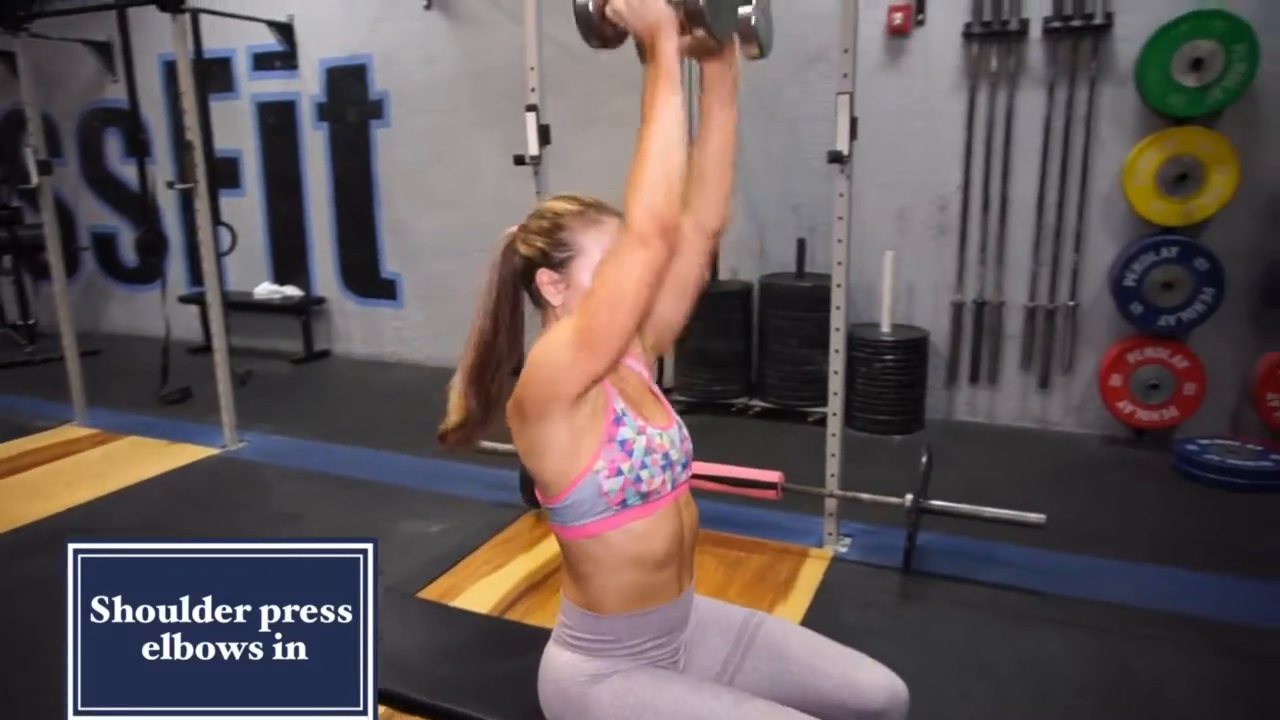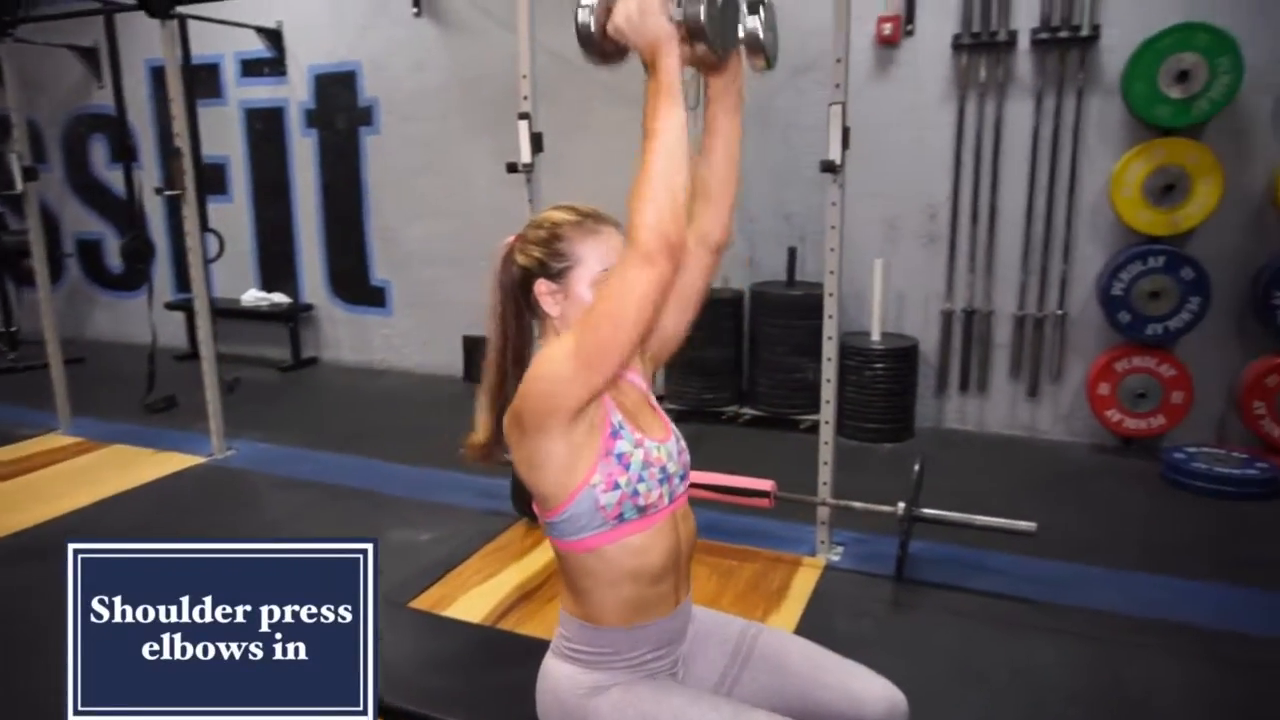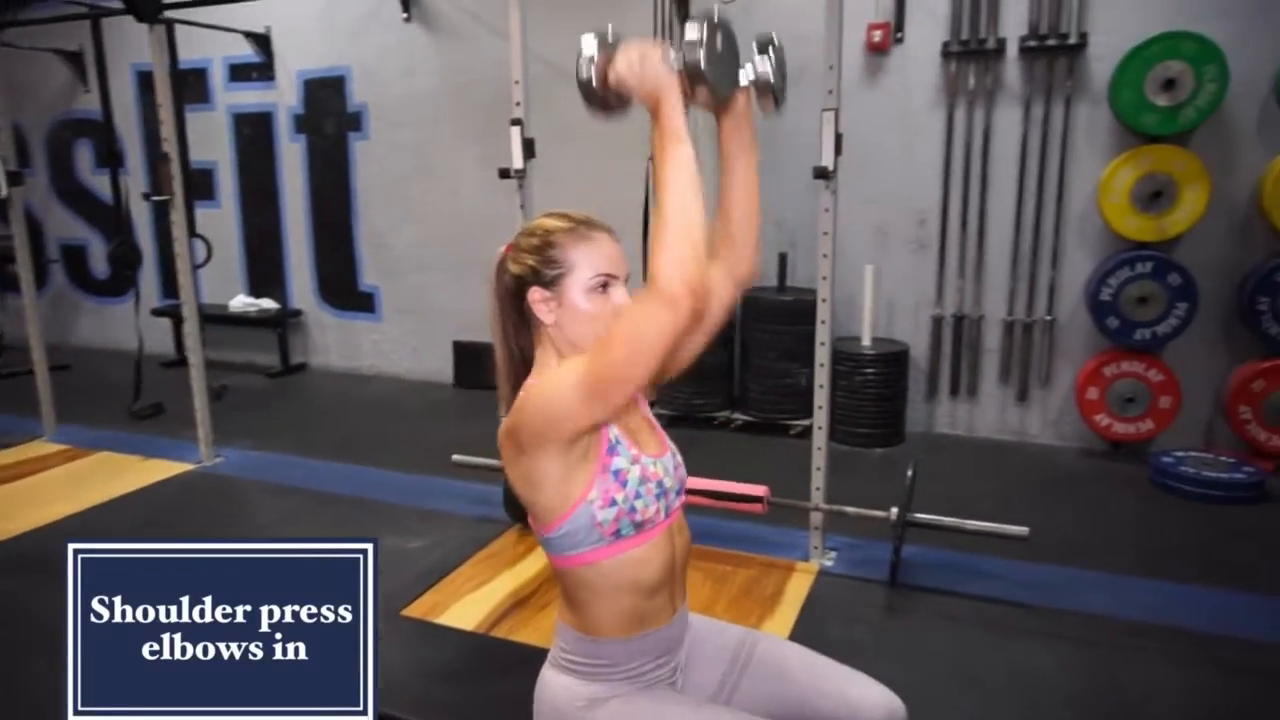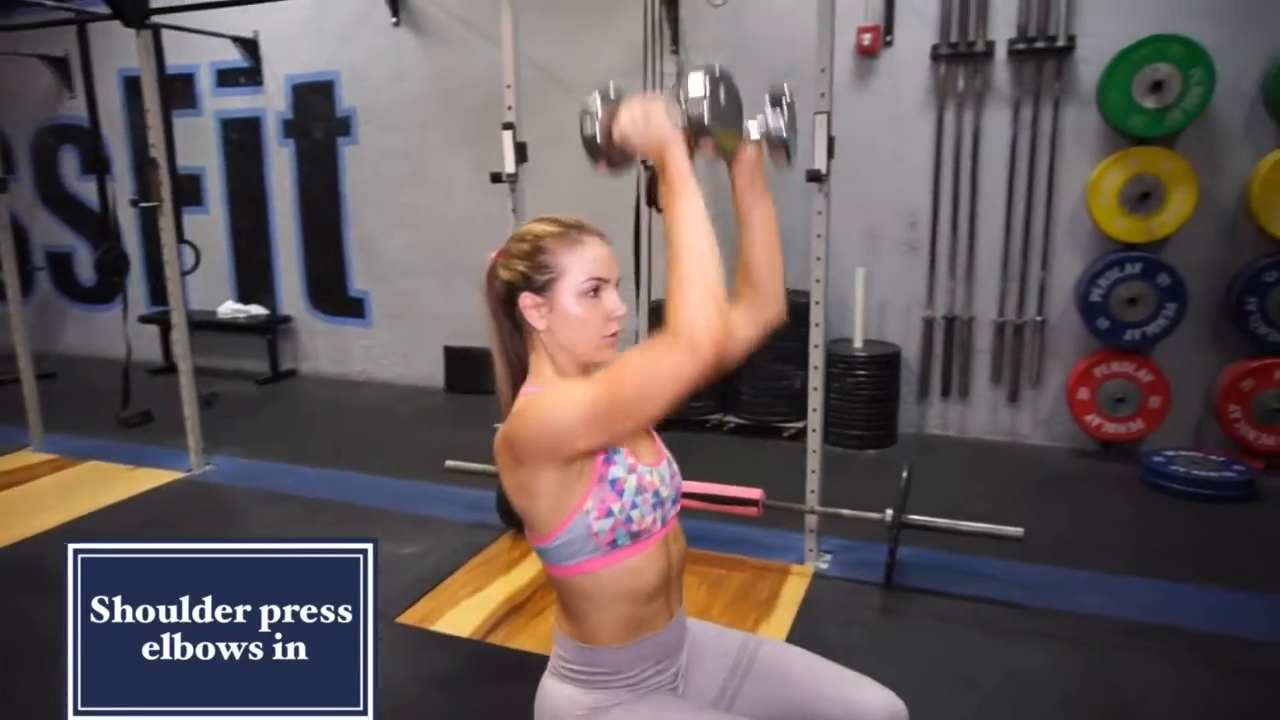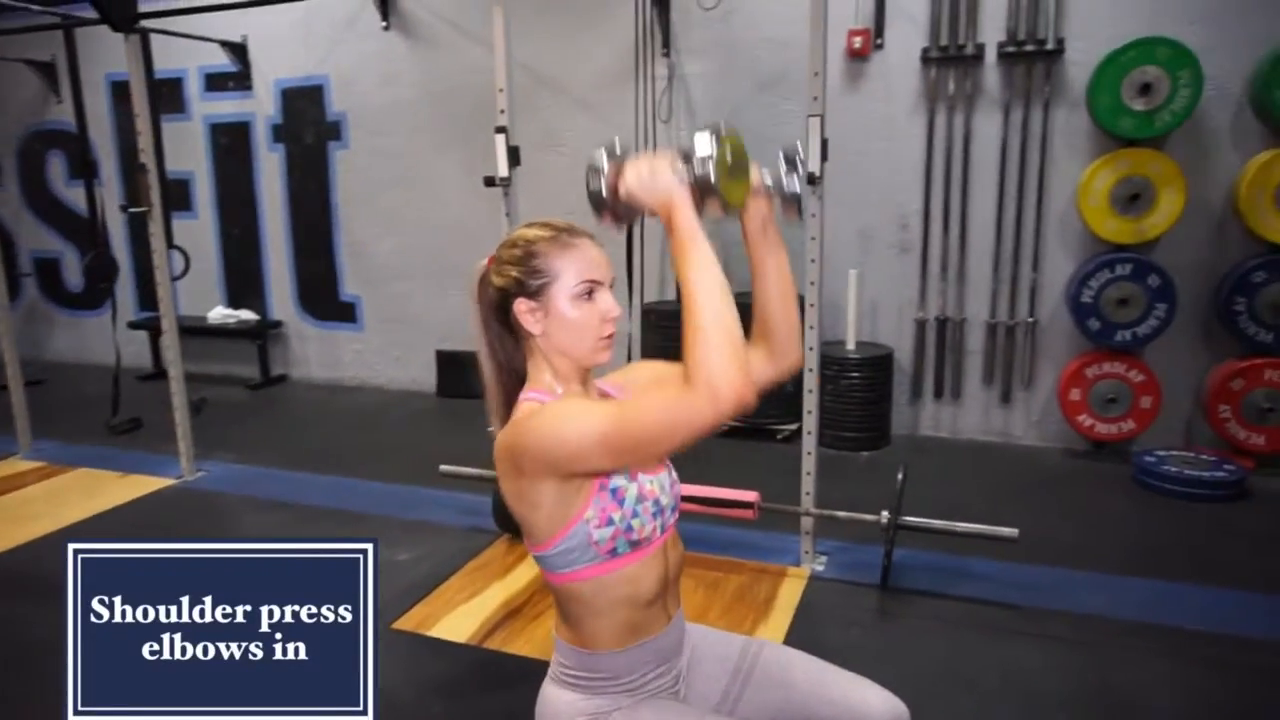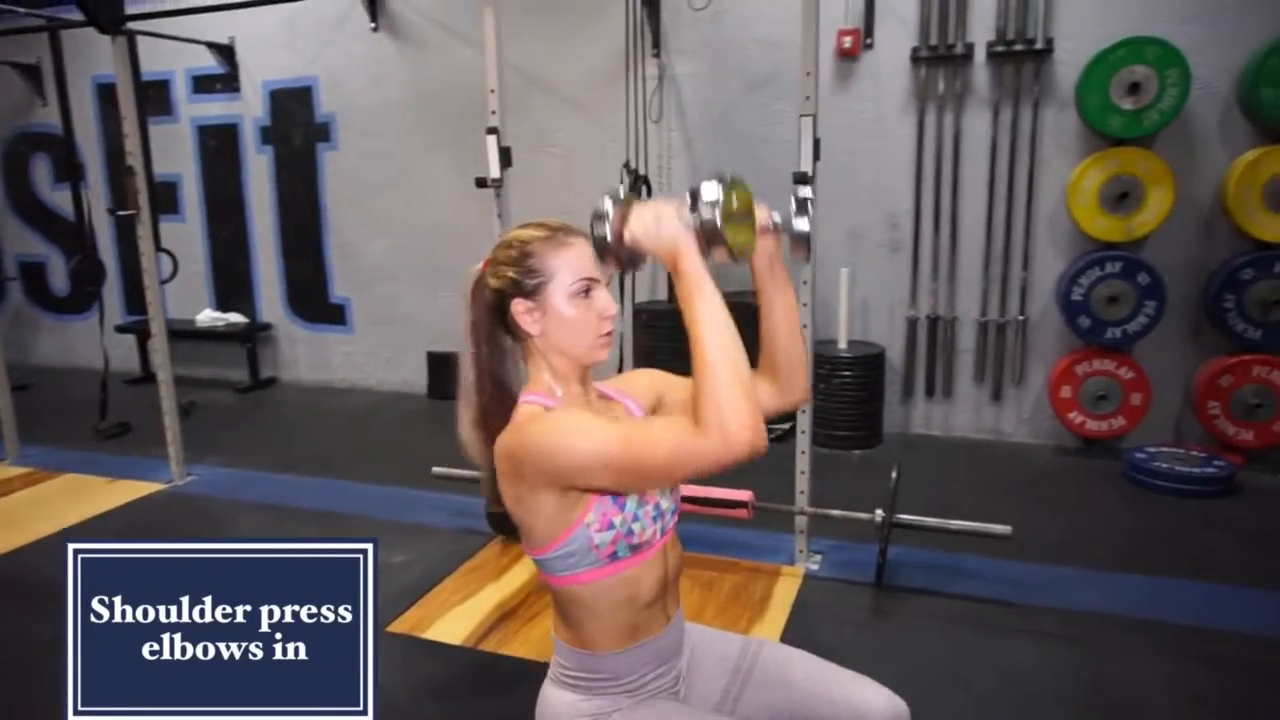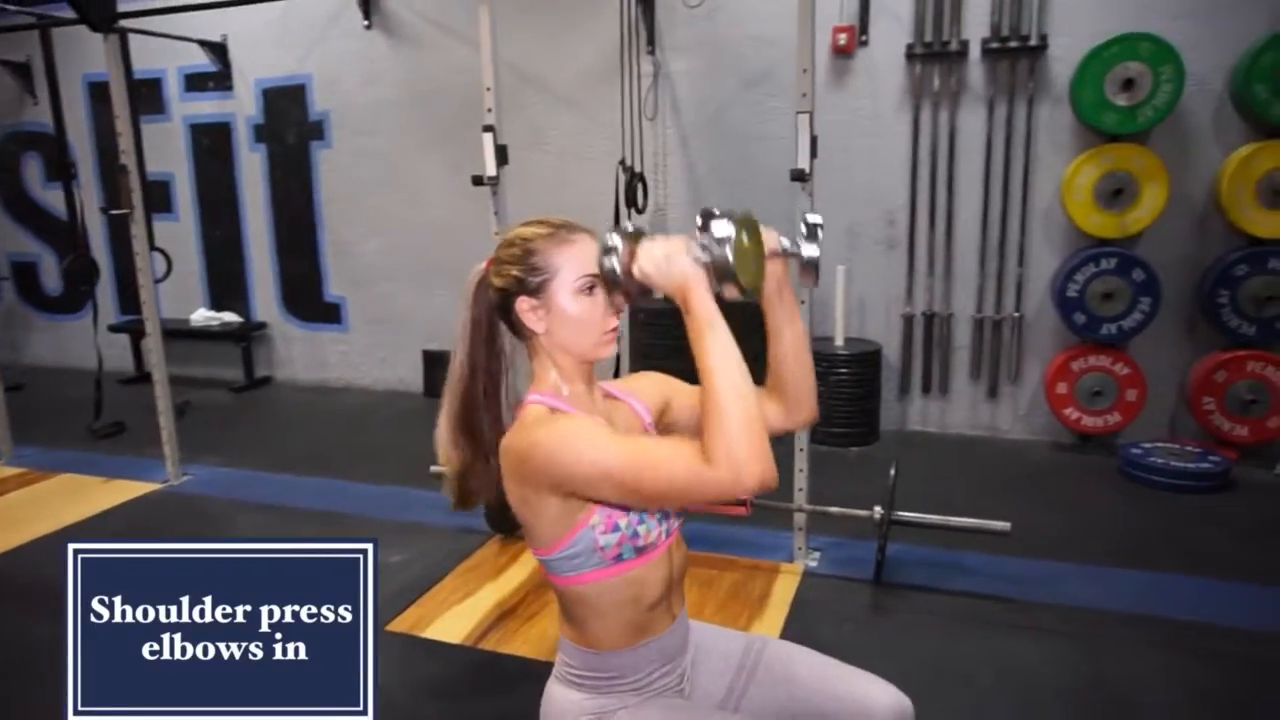
dt=0.1s
person 1, frame 1
left shoulder: (627, 359)
right shoulder: (549, 387)
left elbow: (703, 220)
right elbow: (650, 229)
left wrist: (720, 70)
left hip: (688, 629)
person 1, frame 2
left shoulder: (627, 374)
right shoulder: (547, 403)
left elbow: (706, 235)
right elbow: (658, 248)
left wrist: (725, 83)
right wrist: (665, 62)
left hip: (684, 641)
person 1, frame 3
left shoulder: (622, 384)
right shoulder: (542, 414)
left elbow: (733, 267)
right elbow: (681, 290)
left wrist: (737, 121)
right wrist: (665, 105)
left hip: (681, 648)
person 1, frame 4
left shoulder: (618, 397)
right shoulder: (538, 426)
left elbow: (758, 311)
right elbow: (701, 341)
left wrist: (747, 169)
right wrist: (672, 159)
left hip: (681, 653)
person 1, frame 5
left shoulder: (624, 390)
right shoulder: (536, 436)
left elbow: (777, 358)
right elbow: (721, 392)
left wrist: (758, 222)
right wrist: (677, 213)
left hip: (682, 657)
person 1, frame 6
left shoulder: (630, 394)
right shoulder: (536, 441)
left elbow: (783, 388)
right elbow: (733, 437)
left wrist: (766, 259)
right wrist: (683, 258)
left hip: (681, 656)
person 1, frame 7
left shoulder: (638, 395)
right shoulder: (541, 441)
left elbow: (792, 409)
right elbow: (744, 471)
left wrist: (775, 286)
right wrist: (692, 293)
left hip: (688, 655)
